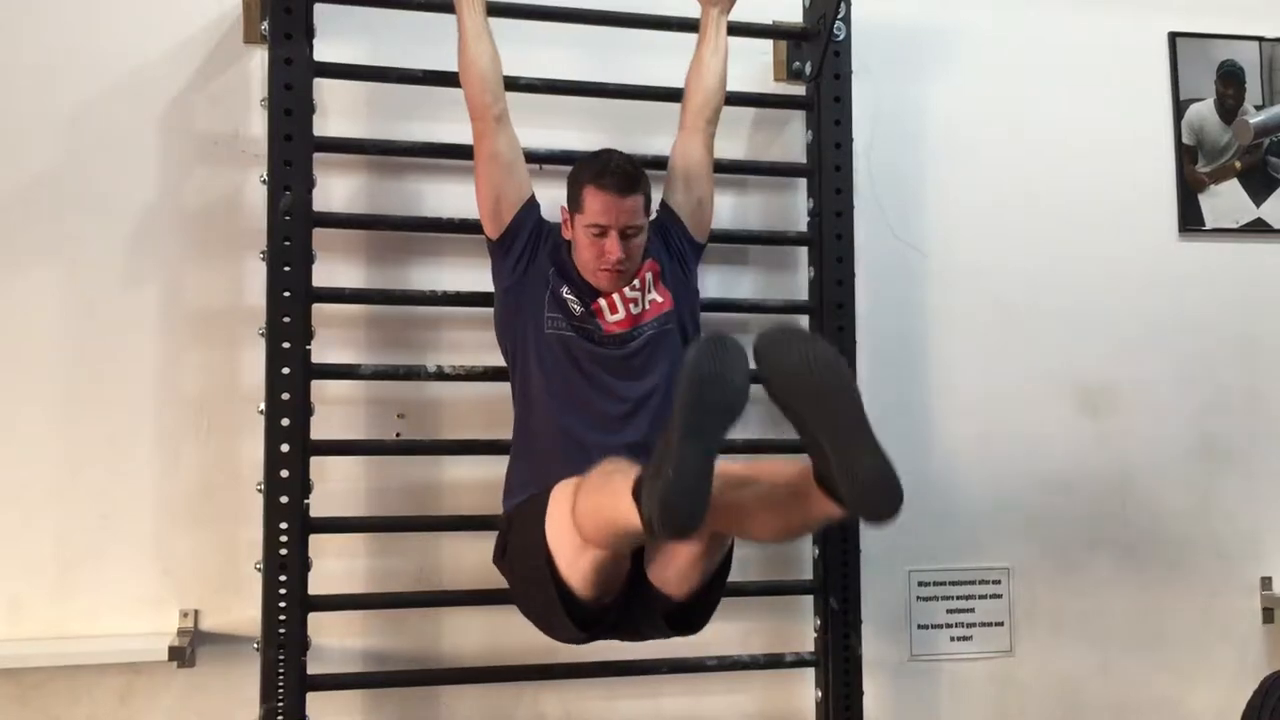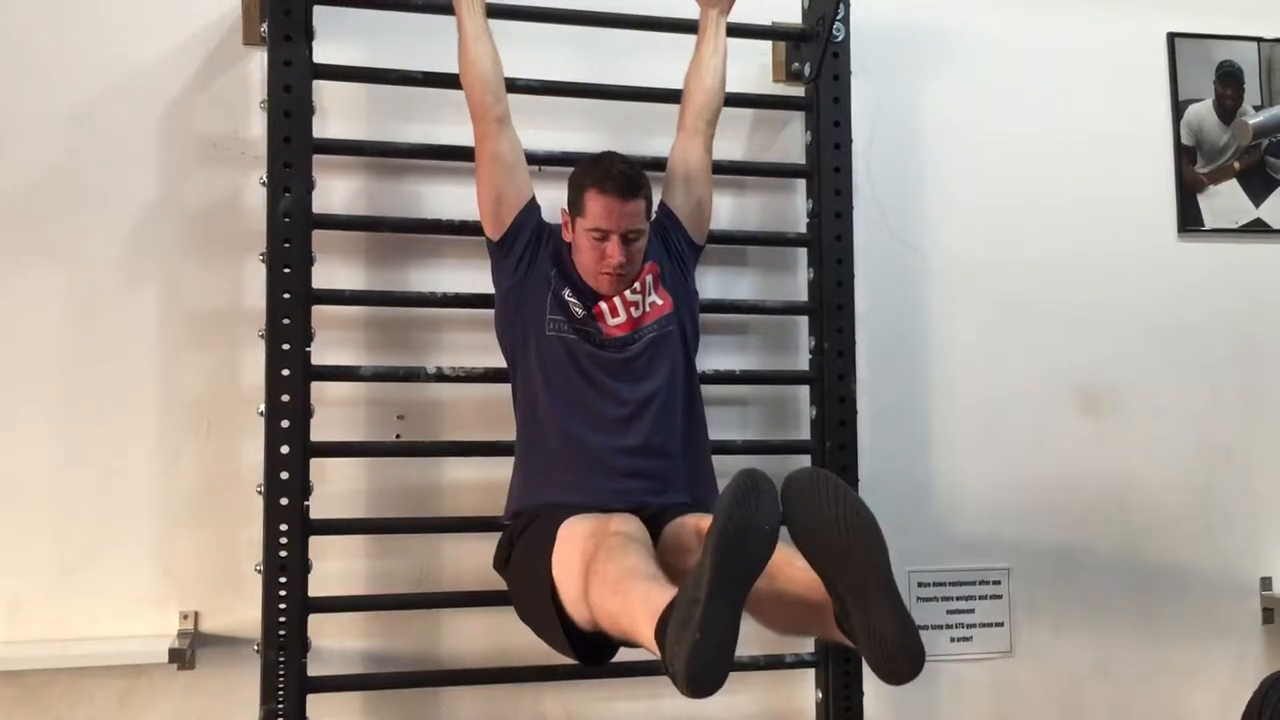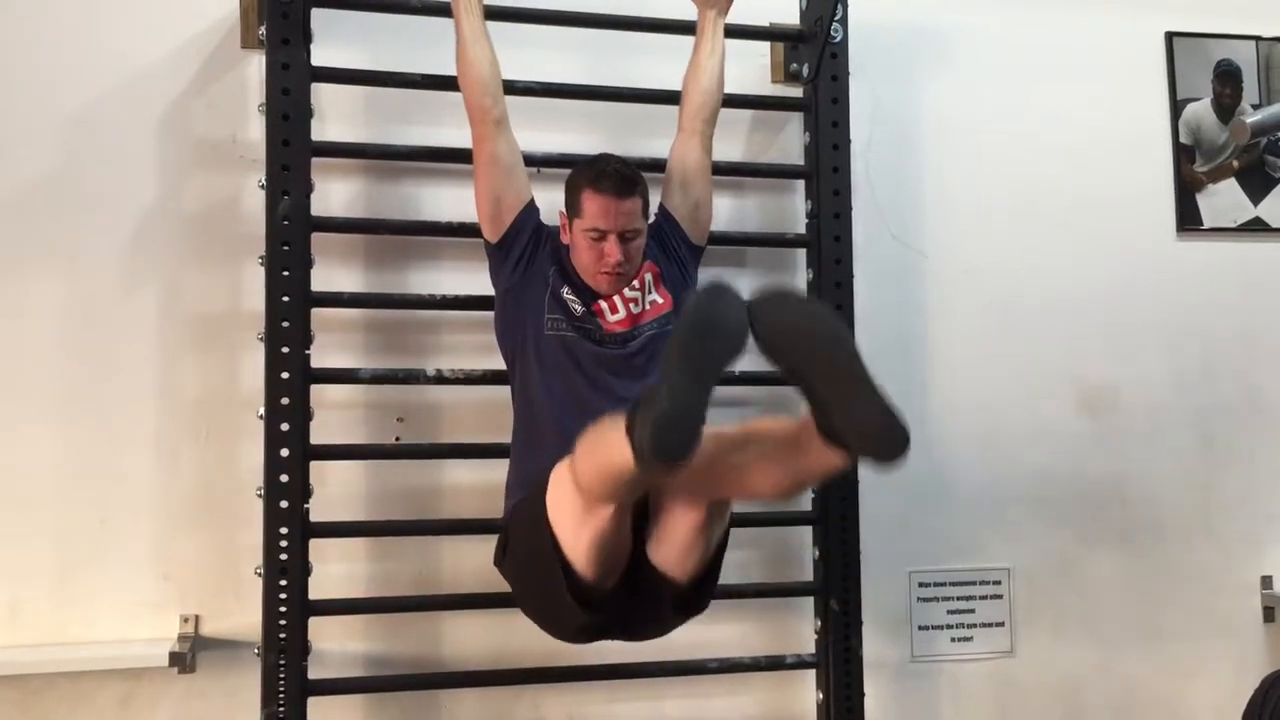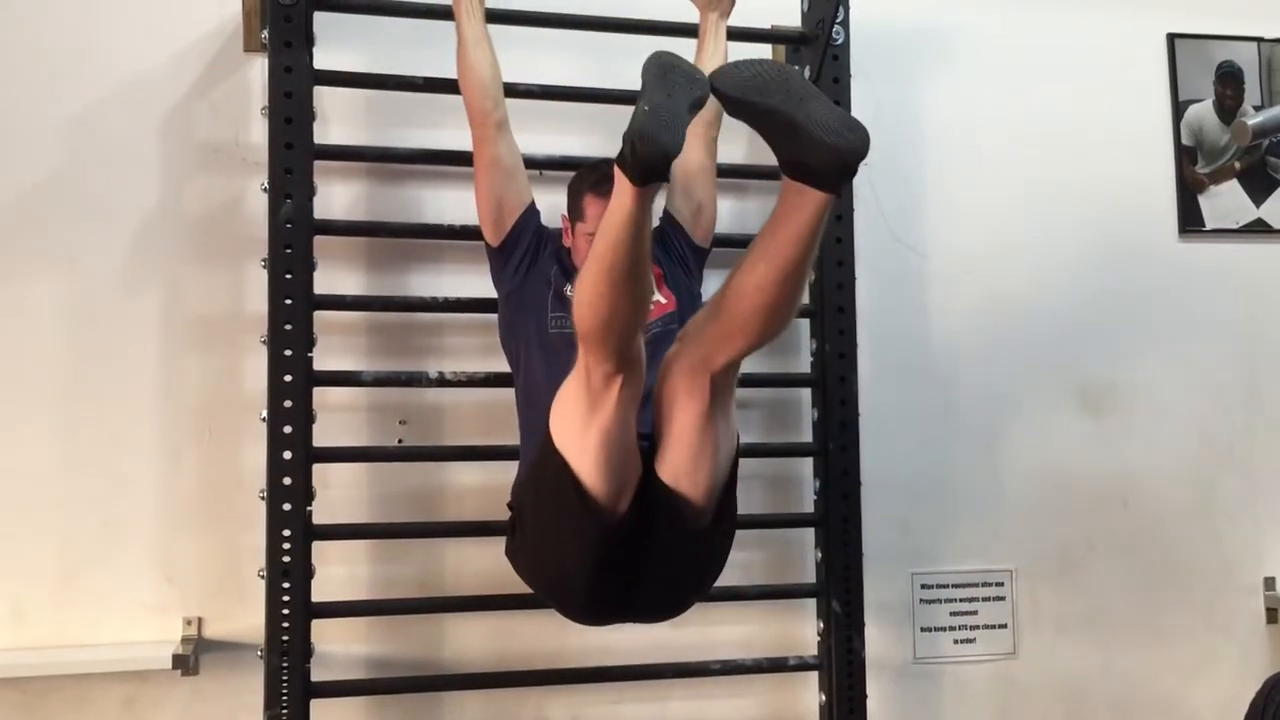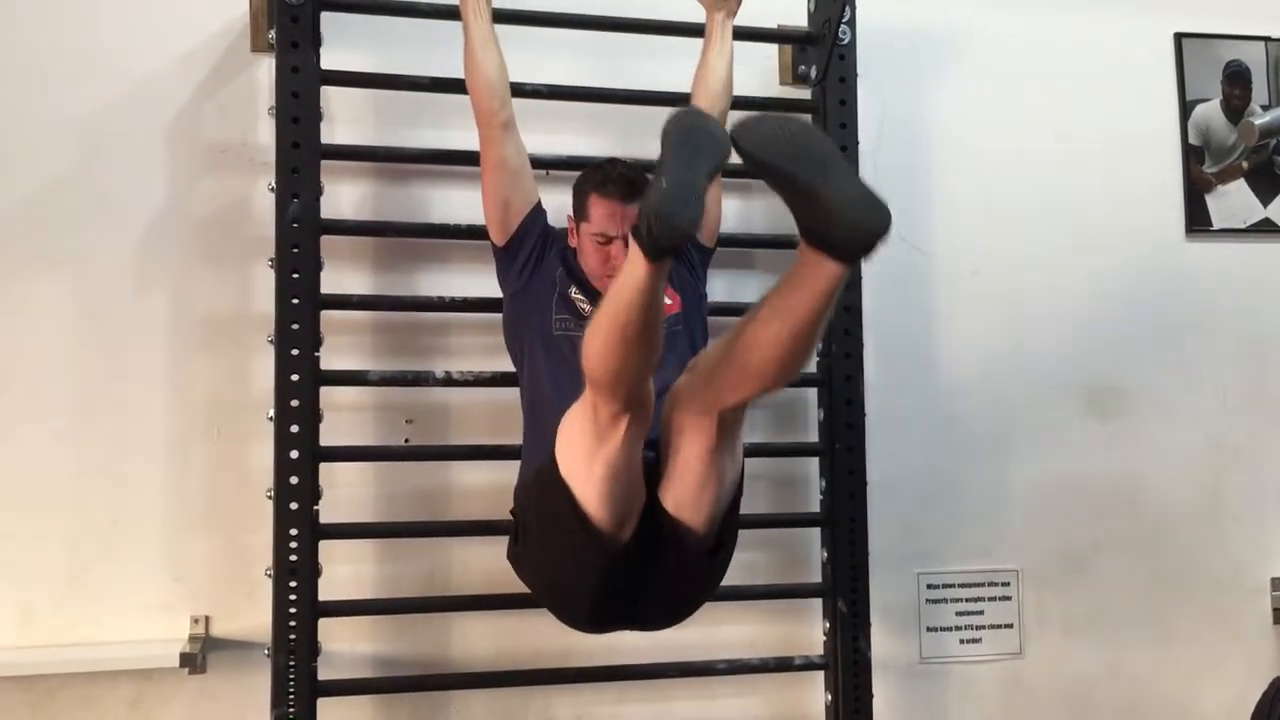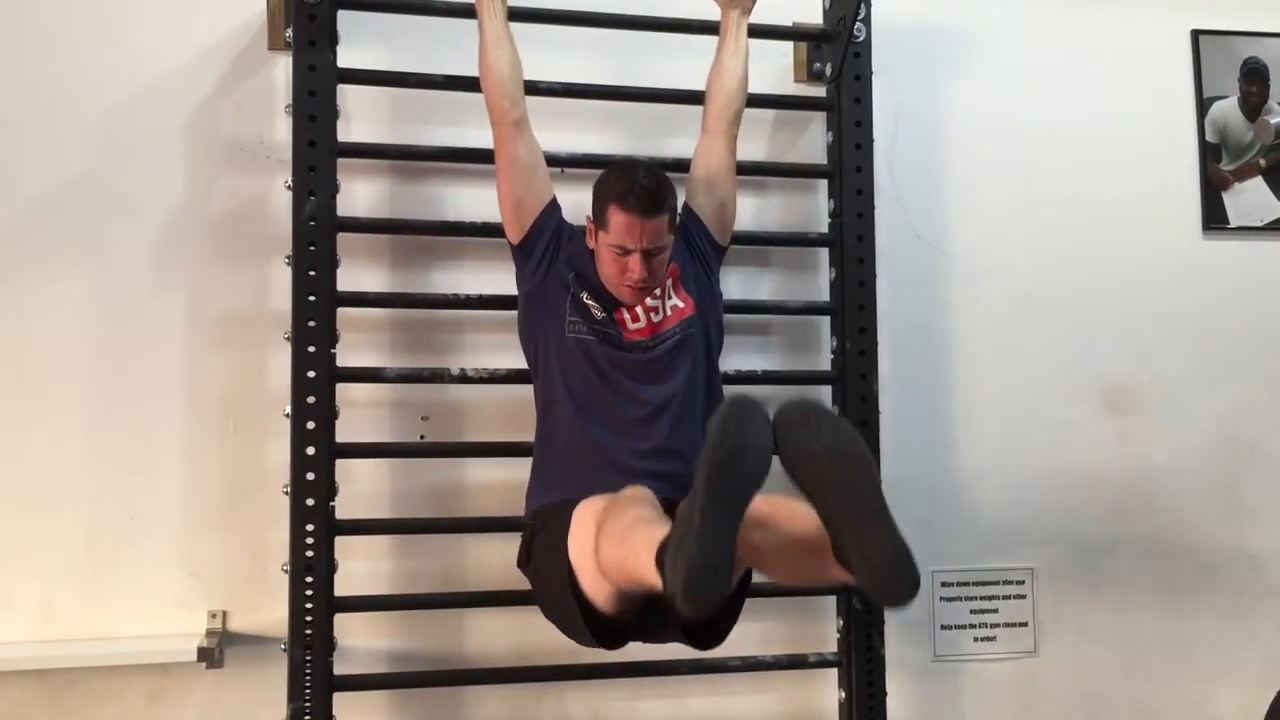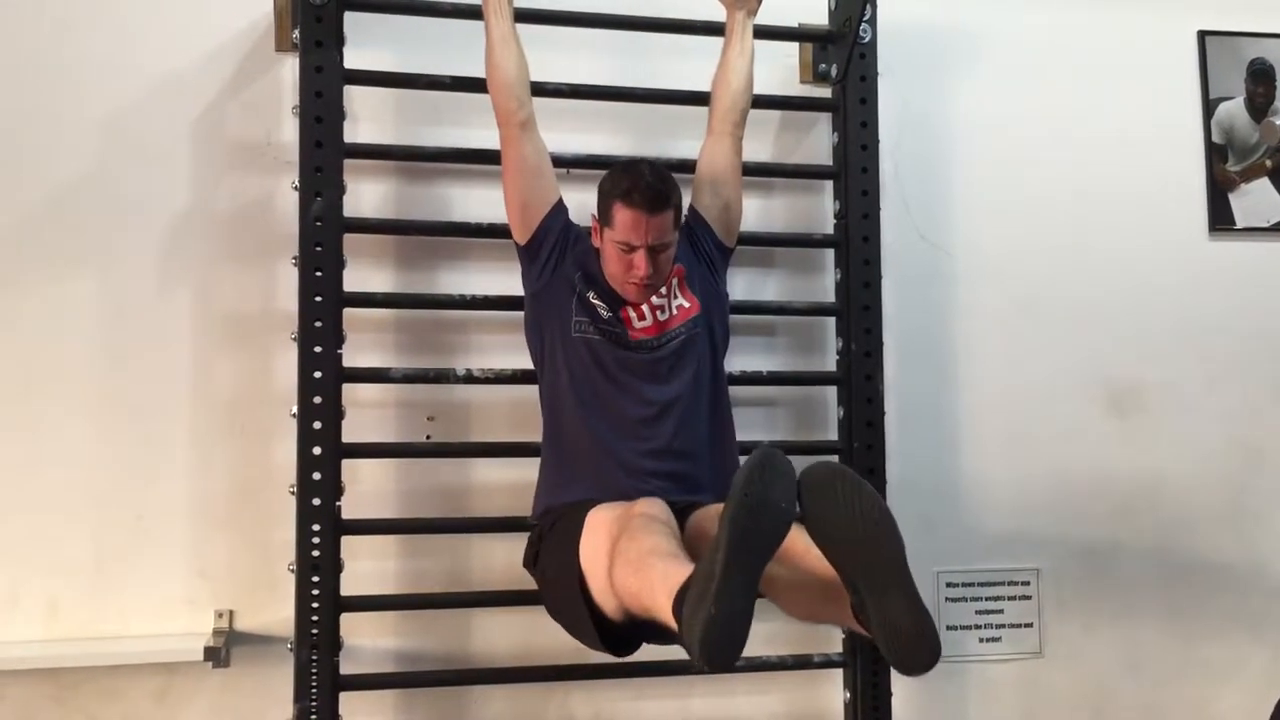
dt=0.7s
person 1, frame 1
left shoulder: (670, 262)
right shoulder: (530, 266)
left elbow: (698, 127)
right elbow: (490, 119)
right hip: (556, 541)
left knee: (708, 485)
right knee: (611, 481)
left ankle: (837, 484)
right ankle: (671, 492)
person 1, frame 2
left shoulder: (669, 265)
right shoulder: (530, 269)
left elbow: (695, 132)
right elbow: (492, 123)
left hip: (670, 527)
right hip: (560, 538)
left knee: (713, 543)
right knee: (615, 542)
left ankle: (852, 611)
right ankle: (683, 627)
person 1, frame 3
left shoulder: (667, 268)
right shoulder: (529, 270)
left elbow: (696, 130)
right elbow: (489, 124)
left hip: (664, 574)
right hip: (563, 561)
left knee: (699, 463)
right knee: (606, 450)
left ankle: (840, 430)
right ankle: (657, 431)
person 1, frame 4
left shoulder: (672, 265)
right shoulder: (530, 269)
left elbow: (703, 134)
right elbow: (489, 126)
left hip: (676, 546)
right hip: (574, 544)
left knee: (701, 355)
right knee: (611, 354)
person 1, frame 5
left shoulder: (684, 270)
right shoulder: (537, 271)
left elbow: (708, 133)
right elbow: (497, 128)
left hip: (678, 556)
right hip: (575, 551)
left knee: (704, 386)
right knee: (619, 381)
left ankle: (831, 241)
right ankle: (662, 243)
person 1, frame 6
left shoulder: (694, 265)
right shoulder: (552, 269)
left elbow: (720, 129)
right elbow: (510, 123)
left hip: (695, 551)
right hip: (581, 547)
left knee: (737, 514)
right knee: (631, 511)
left ankle: (858, 546)
right ankle: (688, 548)
person 1, frame 7
left shoulder: (699, 266)
right shoulder: (558, 270)
left elbow: (725, 131)
right elbow: (518, 125)
left hip: (699, 528)
right hip: (588, 543)
left knee: (741, 533)
right knee: (645, 524)
left ankle: (870, 597)
right ankle: (702, 598)
